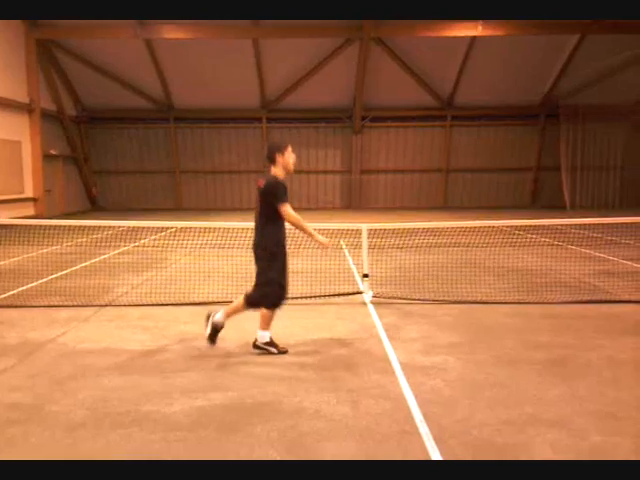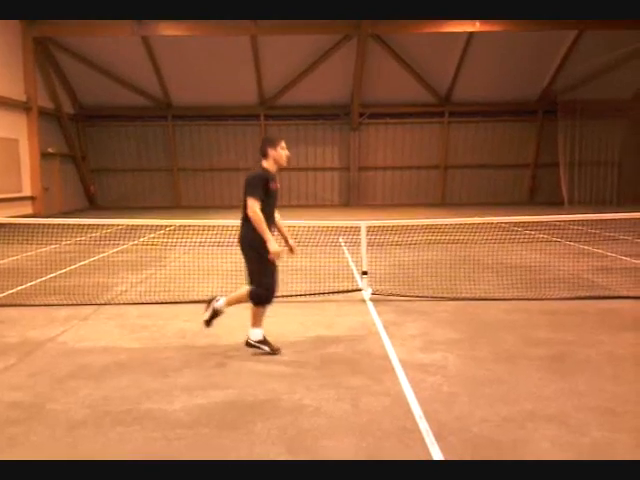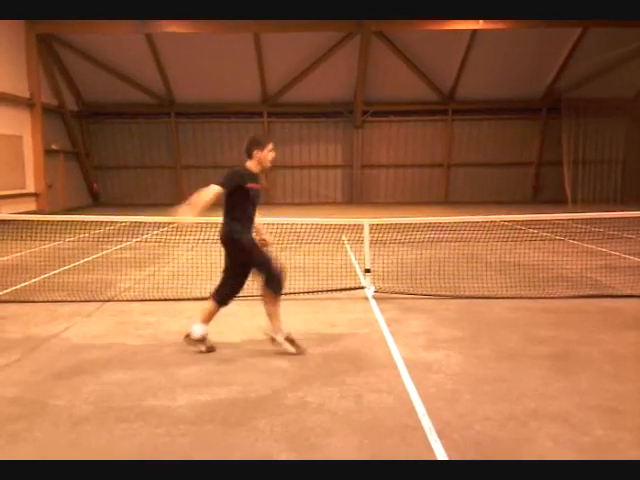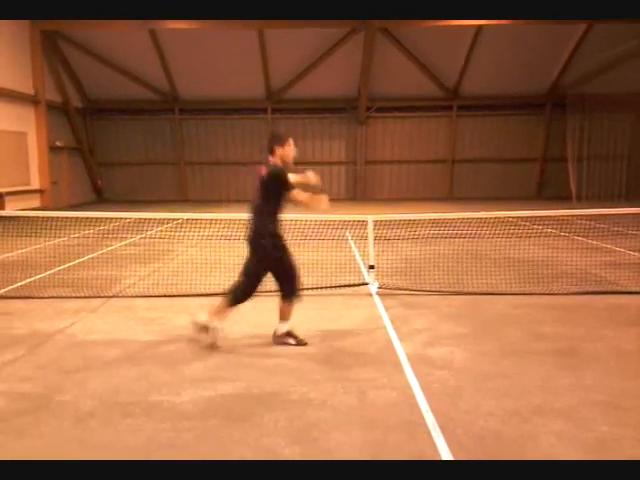
dt=0.5s
person 1, frame 1
left shoulder: (269, 182)
right shoulder: (274, 184)
right elbow: (288, 214)
right wrist: (315, 235)
left hip: (273, 246)
right hip: (268, 247)
left knee: (276, 292)
right knee: (262, 293)
left ankle: (263, 338)
right ankle: (218, 318)
person 1, frame 2
left shoulder: (271, 177)
right shoulder: (258, 177)
right elbow: (253, 210)
left wrist: (287, 238)
right wrist: (270, 241)
left hip: (262, 241)
right hip: (254, 240)
left knee: (265, 288)
right knee: (264, 289)
left ankle: (256, 336)
right ankle: (220, 304)
person 1, frame 3
left shoulder: (256, 178)
right shoulder: (238, 175)
right elbow: (212, 191)
left wrist: (260, 232)
right wrist: (190, 209)
left hip: (242, 238)
right hip: (235, 236)
left knee: (230, 286)
right knee: (273, 276)
left ankle: (198, 331)
right ankle: (276, 332)
person 1, frame 4
left shoulder: (277, 172)
right shoulder: (276, 173)
right elbow: (299, 198)
left wrist: (305, 178)
right wrist: (317, 200)
left hip: (272, 237)
right hip: (265, 238)
left knee: (289, 281)
right knee: (247, 286)
left ankle: (282, 331)
right ankle: (210, 324)
